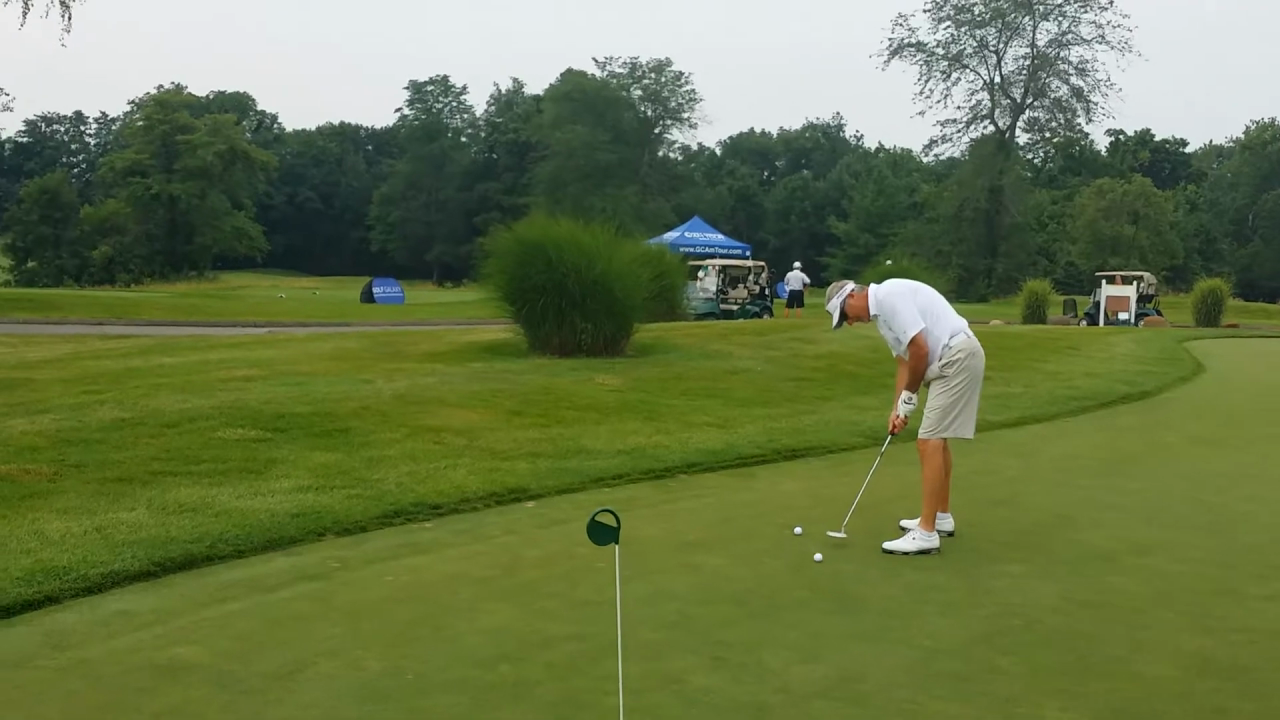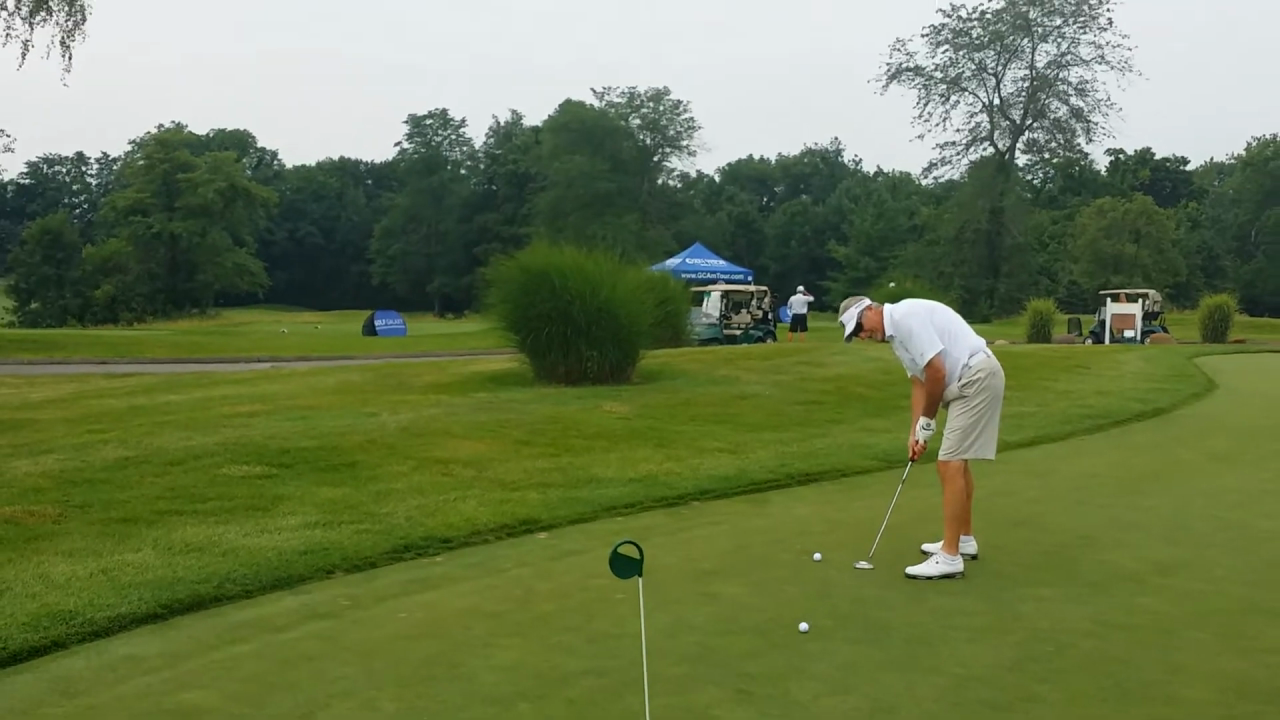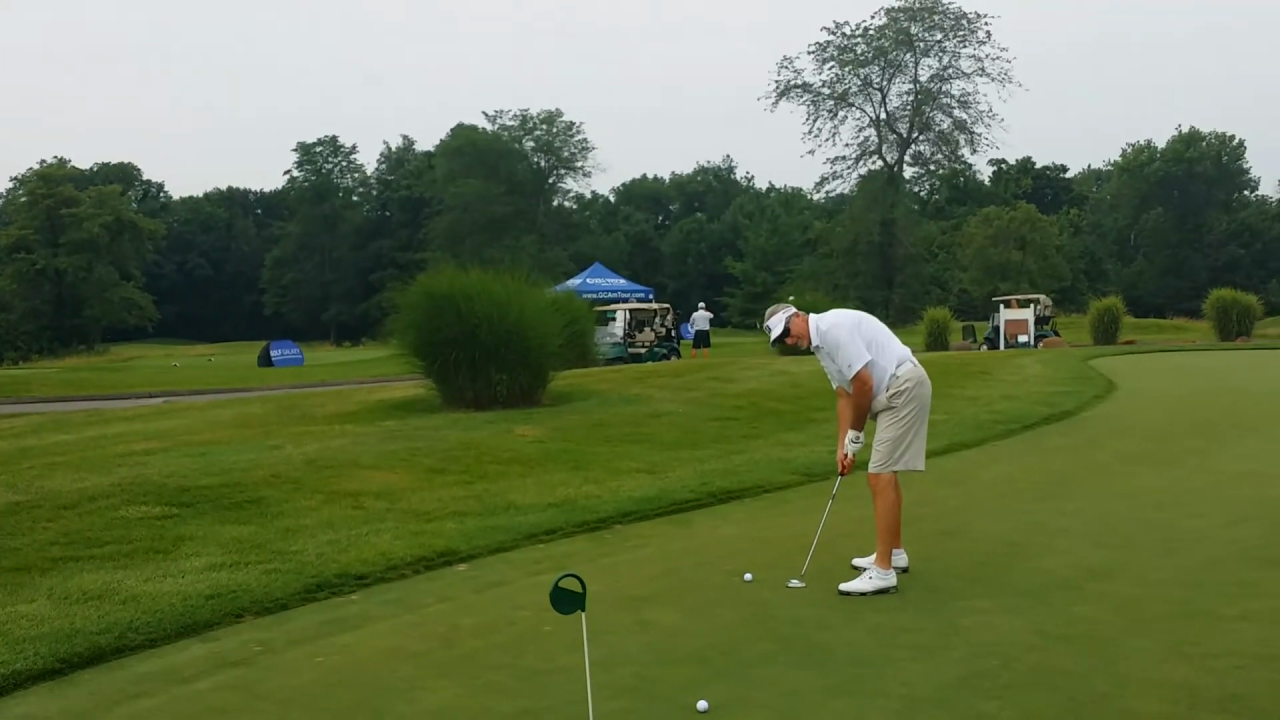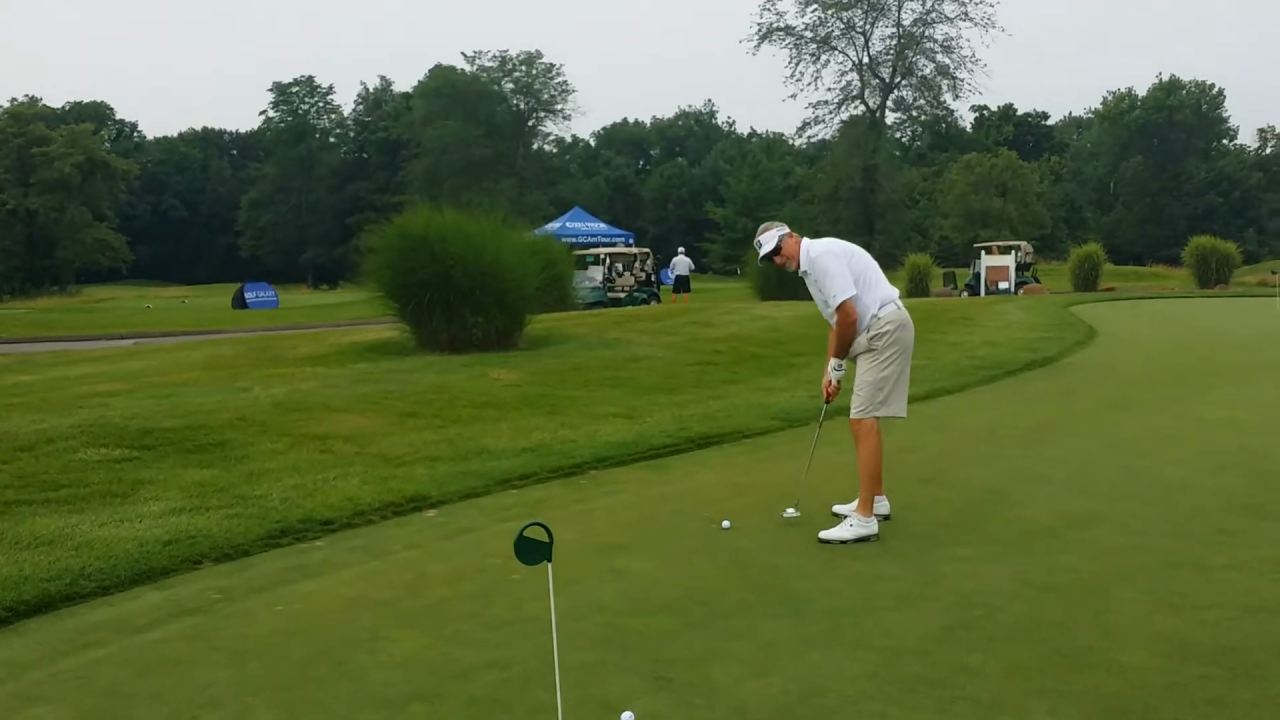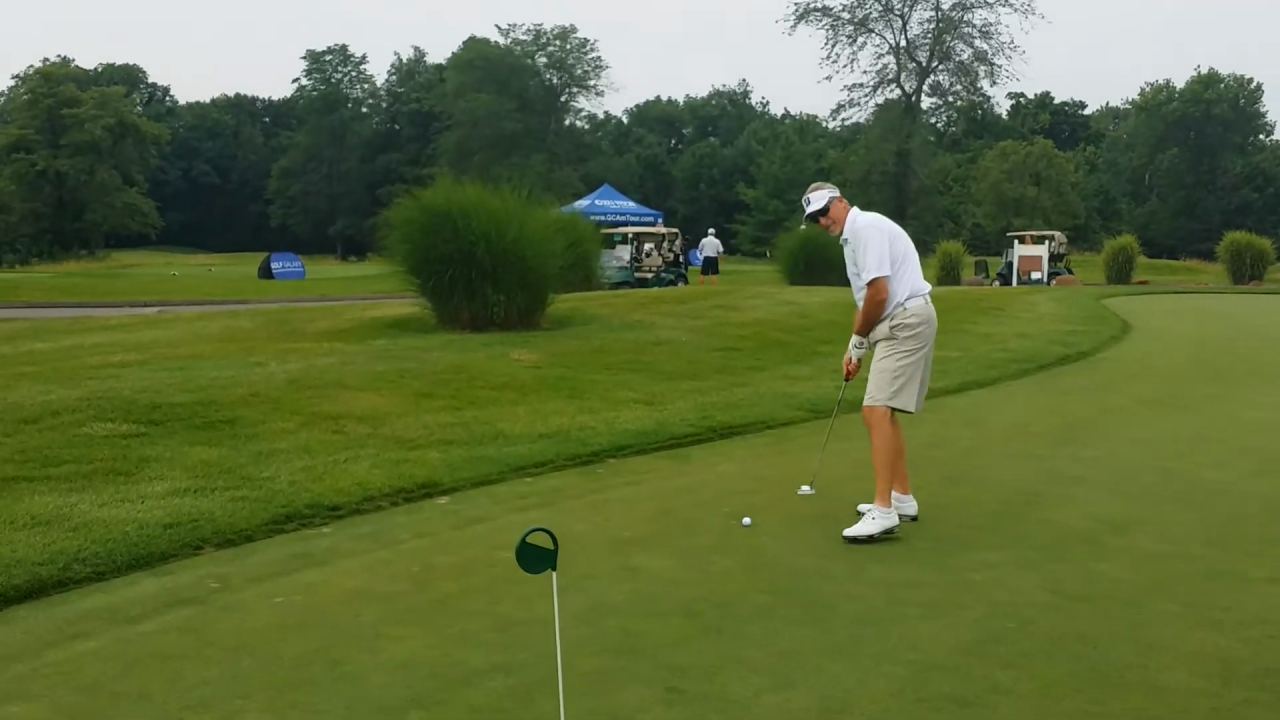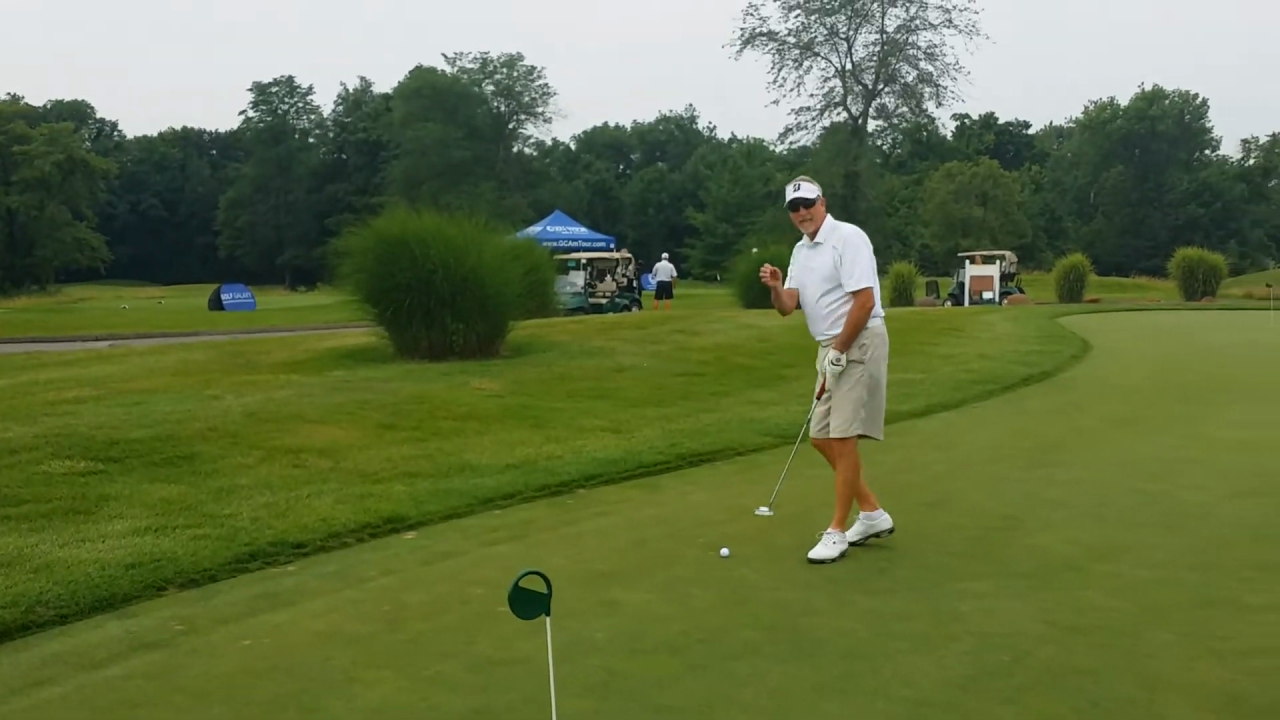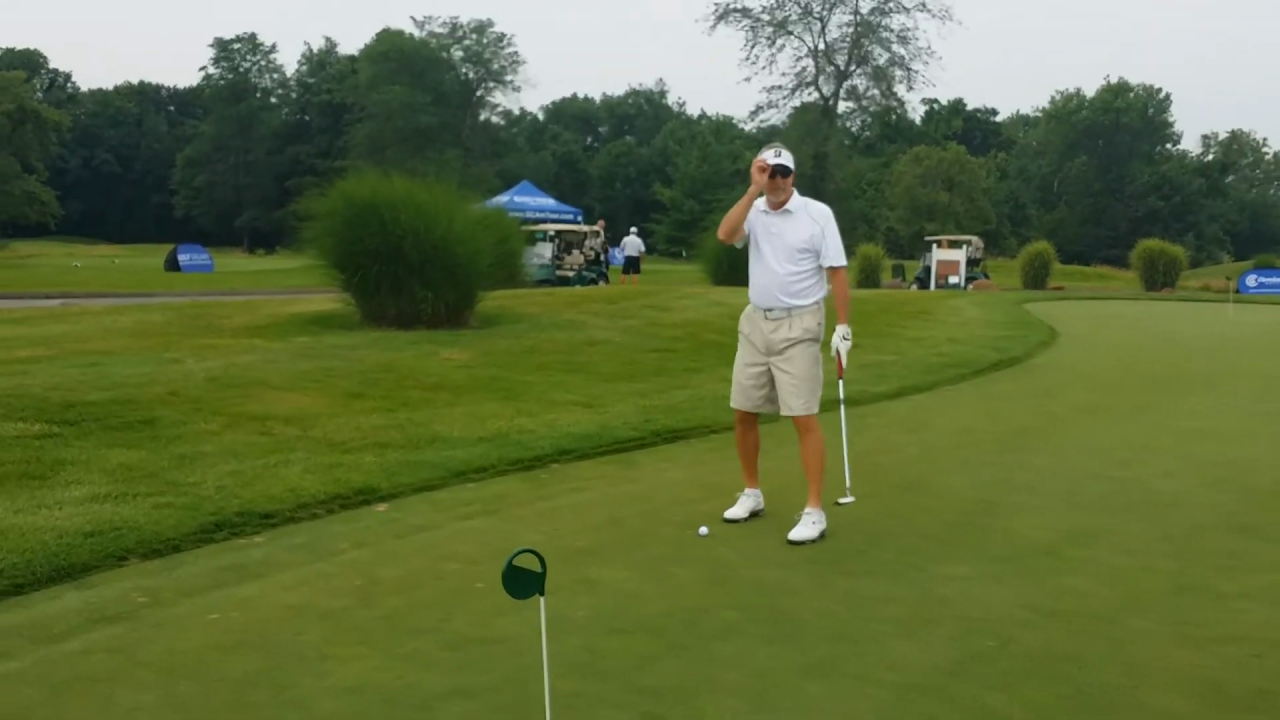
dt=0.5s
person 1, frame 1
left shoulder: (888, 296)
right shoulder: (881, 312)
left elbow: (919, 348)
right elbow: (904, 360)
left wrist: (909, 396)
right wrist: (897, 407)
left hip: (957, 357)
right hip: (952, 361)
left knee: (929, 442)
right knee: (936, 439)
left ankle: (926, 534)
right ankle: (942, 517)
person 1, frame 2
left shoulder: (905, 316)
right shoulder: (896, 333)
left elbow: (936, 373)
right elbow: (919, 382)
left wrist: (926, 422)
right wrist: (915, 432)
left hip: (977, 377)
right hip: (969, 381)
left knee: (950, 464)
right knee: (957, 460)
left ankle: (950, 557)
right ankle: (964, 540)
person 1, frame 3
left shoulder: (833, 327)
right shoulder: (821, 344)
left elbow: (863, 384)
right elbow: (844, 395)
left wrist: (855, 436)
right wrist: (842, 445)
left hip: (904, 387)
right hip: (894, 393)
left knee: (880, 477)
right knee: (885, 473)
left ankle: (883, 571)
right ankle: (894, 553)
person 1, frame 4
left shoulder: (823, 254)
right shoulder: (810, 268)
left elbow: (848, 315)
right elbow: (837, 321)
left wrist: (837, 362)
right wrist: (829, 371)
left hip: (885, 330)
right hip: (877, 333)
left knee: (863, 422)
right knee: (866, 418)
left ankle: (864, 518)
right ankle: (875, 499)
person 1, frame 5
left shoulder: (867, 227)
right shoulder: (852, 238)
left elbow: (879, 293)
right elbow: (865, 299)
left wrist: (858, 339)
right wrist: (854, 348)
left hip: (906, 322)
right hip: (897, 325)
left knee: (875, 411)
right knee: (883, 411)
left ankle: (883, 510)
right ankle: (901, 497)
person 1, frame 6
left shoulder: (849, 237)
right shoulder: (801, 250)
left elbow: (865, 301)
right elbow: (789, 304)
left wrist: (837, 351)
right wrist: (774, 287)
left hip: (858, 346)
right hip: (834, 351)
left knee: (844, 440)
right knee: (822, 439)
left ankle: (837, 532)
right ankle: (872, 514)
person 1, frame 7
left shoulder: (818, 213)
right shoulder: (750, 212)
left elbow: (837, 273)
right elbow: (724, 235)
left wrist: (842, 327)
right wrist: (754, 189)
left hip: (799, 326)
right hip: (755, 325)
left knee: (804, 418)
right knee: (744, 414)
left ankle: (814, 512)
right ankle: (751, 494)
